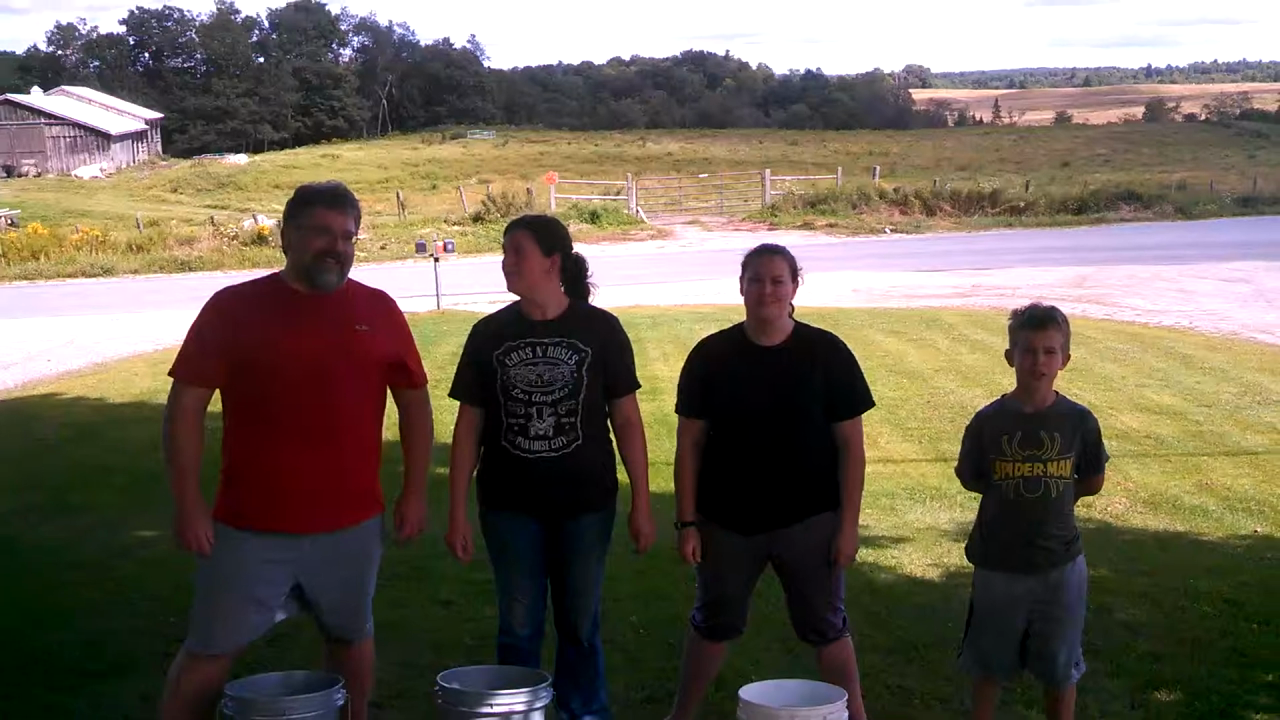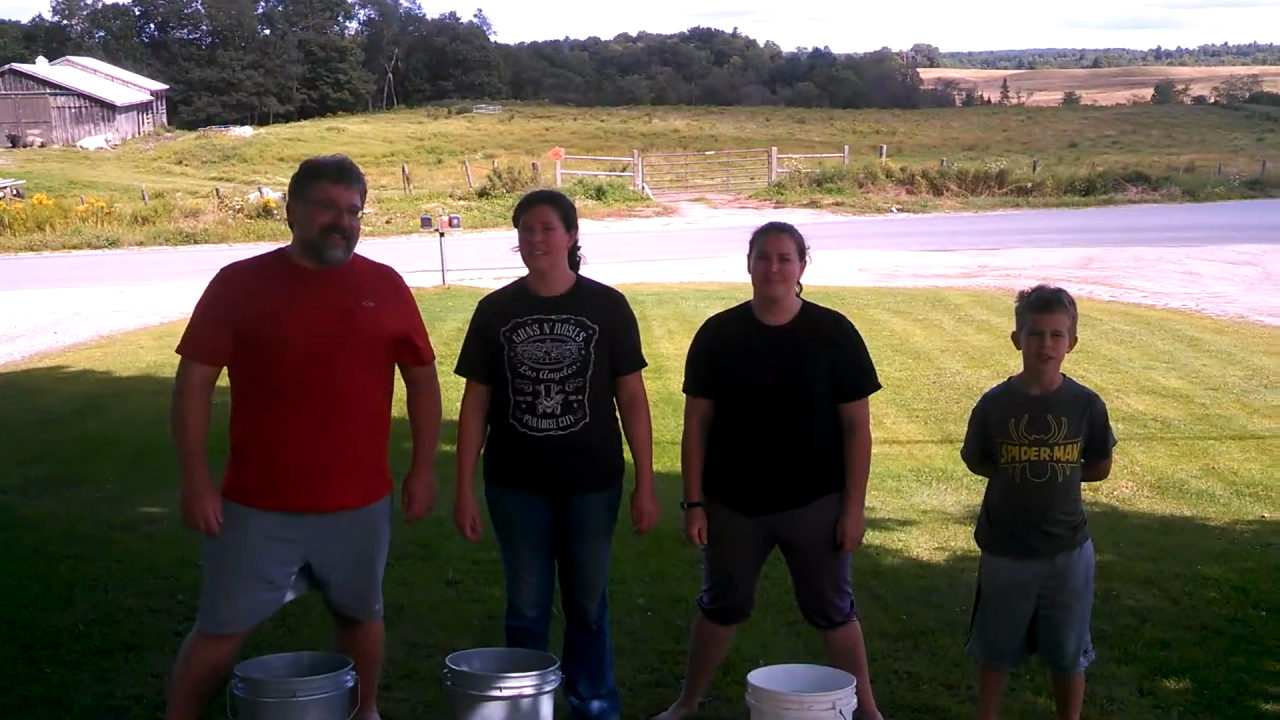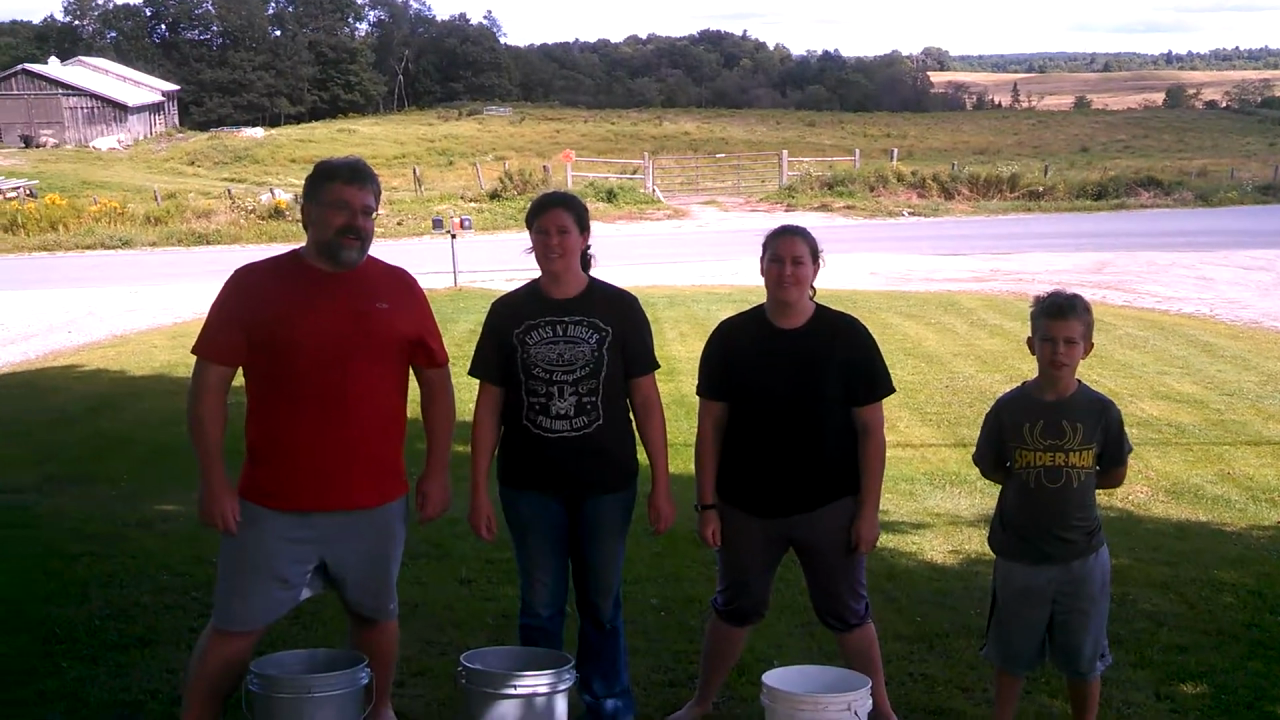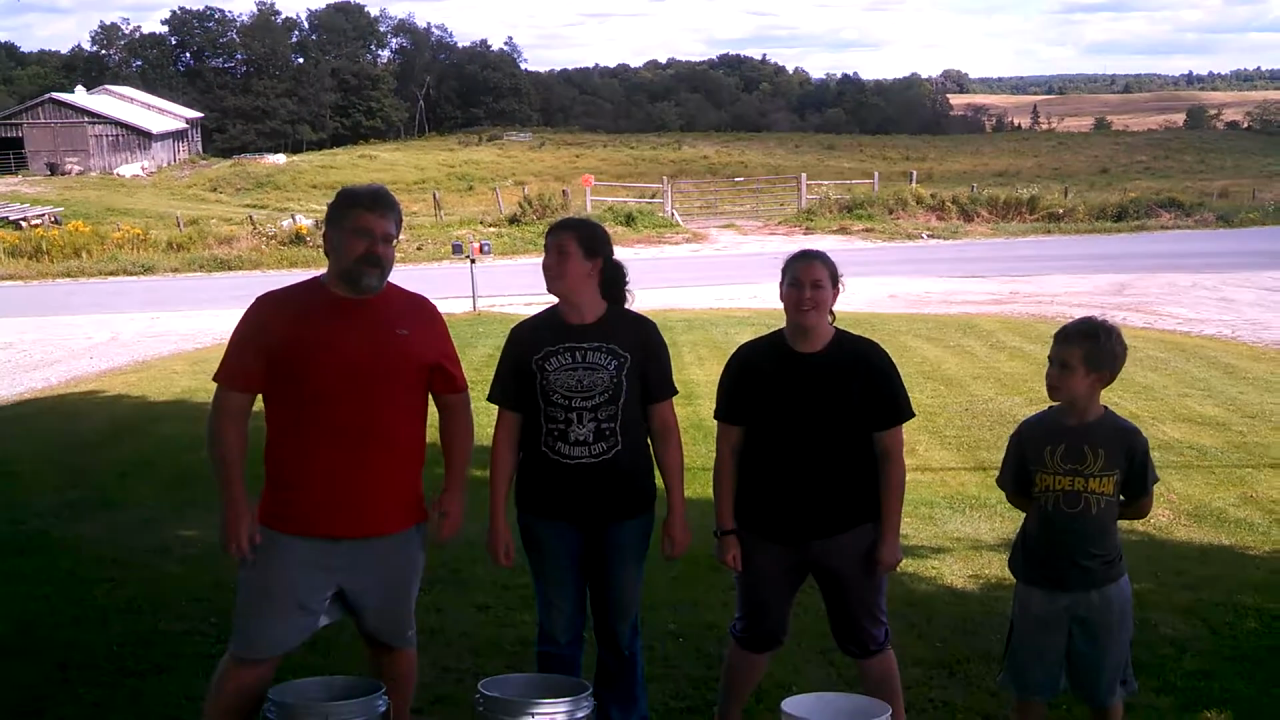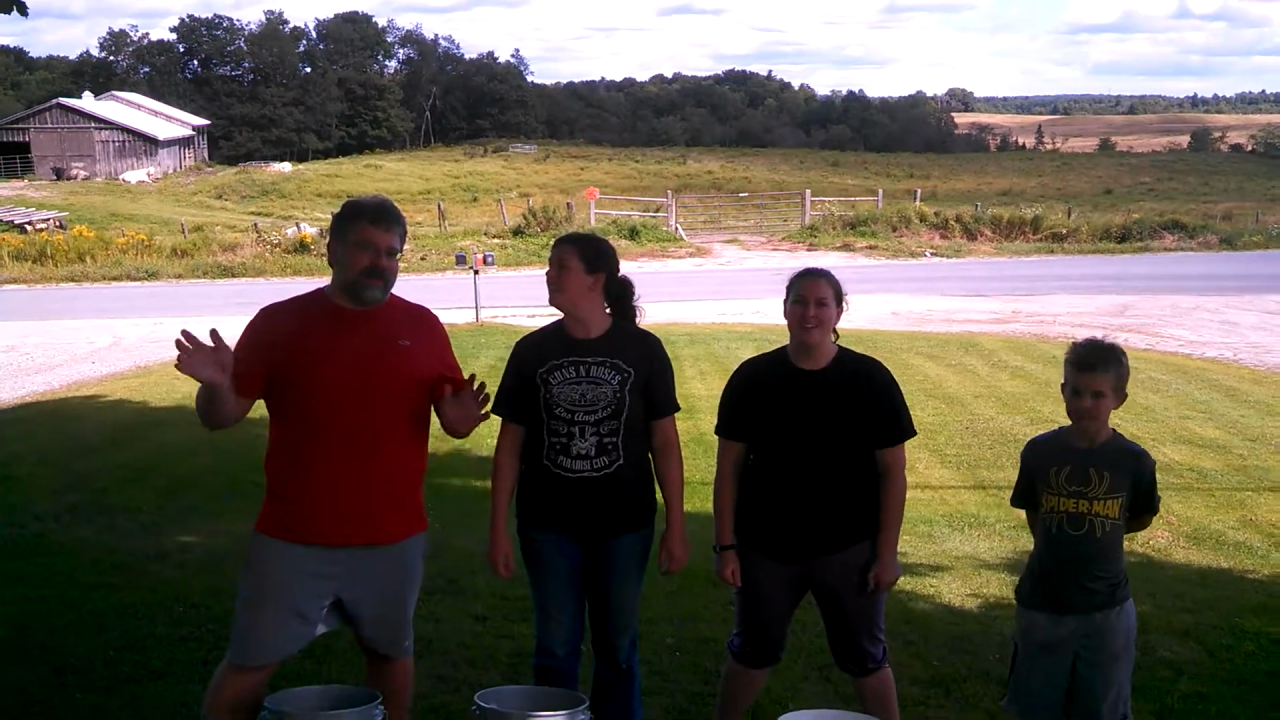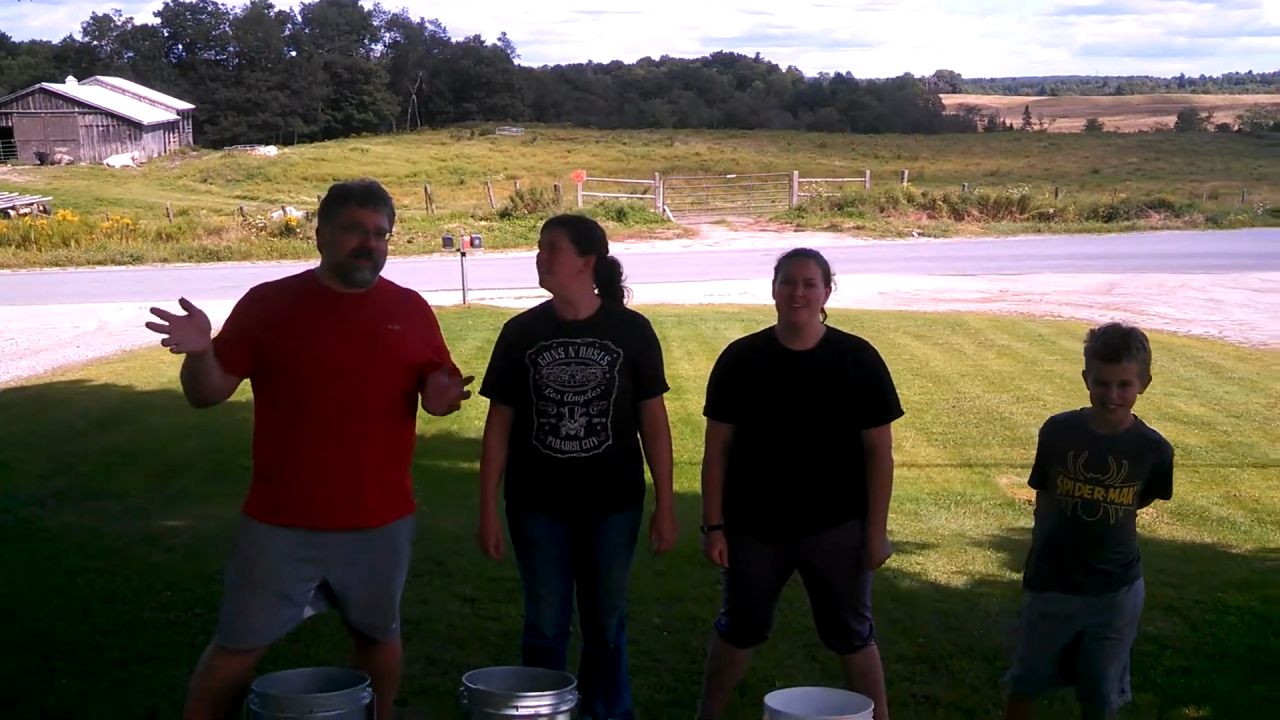
dt=0.4s
person 1, frame 1
left shoulder: (377, 310)
right shoulder: (232, 307)
left elbow: (413, 399)
right elbow: (186, 405)
left wrist: (414, 490)
right wrist: (188, 501)
left hip: (350, 524)
right hip: (248, 526)
left knee: (351, 636)
right knee: (210, 650)
person 1, frame 2
left shoulder: (386, 286)
right shoulder: (238, 283)
left elbow: (421, 376)
right elbow: (194, 380)
left wrist: (423, 468)
right wrist: (195, 479)
left hip: (359, 502)
right hip: (257, 505)
left knee: (360, 615)
right knee: (219, 629)
person 1, frame 3
left shoulder: (399, 288)
right shoulder: (253, 284)
left elbow: (435, 378)
right elbow: (210, 381)
left wrist: (437, 469)
right wrist: (213, 479)
left hip: (374, 501)
right hip: (273, 503)
left knee: (375, 614)
right knee: (234, 627)
person 1, frame 4
left shoulder: (419, 315)
right shoulder: (274, 311)
left elbow: (454, 401)
right elbow: (230, 405)
left wrist: (455, 485)
right wrist: (233, 498)
left hip: (393, 527)
right hip: (293, 530)
left knee: (392, 640)
right knee: (253, 653)
person 1, frame 5
left shoulder: (421, 326)
right shoulder: (278, 322)
left elbow: (455, 403)
right elbow: (222, 415)
left wrist: (458, 416)
right wrist: (216, 383)
left hip: (392, 537)
right hip: (292, 538)
left knee: (390, 650)
right knee: (251, 660)
person 1, frame 6
left shoulder: (408, 308)
right shoulder: (267, 303)
left elbow: (446, 381)
right elbow: (207, 392)
left wrist: (439, 395)
right wrist: (200, 355)
left hip: (380, 520)
right hip: (279, 521)
left knee: (378, 634)
right knee: (237, 644)
person 2, frame 1
left shoulder: (600, 329)
right shoulder: (489, 334)
left elbow: (626, 418)
right elbow: (470, 425)
left wrist: (641, 503)
right wrist: (457, 510)
left hip: (584, 502)
right hip: (509, 505)
left knee: (580, 623)
right knee: (519, 625)
person 2, frame 2
left shoulder: (607, 306)
right shoulder: (495, 310)
left elbow: (632, 396)
right elbow: (476, 400)
left wrist: (645, 483)
right wrist: (464, 487)
left hip: (592, 481)
right hip: (515, 483)
left knee: (587, 604)
right knee: (526, 606)
person 2, frame 3
left shoulder: (619, 308)
right shoulder: (508, 312)
left elbow: (645, 398)
right elbow: (489, 402)
left wrist: (660, 484)
right wrist: (478, 489)
left hip: (605, 482)
right hip: (529, 484)
left knee: (601, 603)
right knee: (540, 605)
person 2, frame 4
left shoulder: (638, 333)
right shoulder: (527, 337)
left elbow: (662, 424)
right elbow: (508, 429)
left wrist: (677, 510)
right wrist: (497, 515)
left hip: (624, 510)
right hip: (547, 512)
left knee: (619, 630)
right knee: (558, 632)
person 2, frame 5
left shoulder: (643, 350)
right shoulder: (532, 351)
left elbow: (664, 440)
right elbow: (510, 442)
left wrist: (676, 525)
right wrist: (498, 527)
left hip: (624, 524)
right hip: (548, 524)
left knee: (616, 645)
right knee: (556, 644)
person 2, frame 6
left shoulder: (631, 330)
right shoulder: (520, 332)
left elbow: (653, 420)
right elbow: (499, 423)
left wrist: (665, 505)
right wrist: (488, 508)
left hip: (613, 504)
right hip: (537, 505)
left knee: (605, 624)
right knee: (545, 625)
person 3, frame 1
left shoulder: (826, 352)
right shoulder: (711, 355)
left elbow: (850, 444)
right elbow: (690, 443)
left wrist: (848, 524)
right wrist: (688, 521)
left hip: (809, 520)
right hip: (727, 522)
left knee: (826, 627)
right knee: (713, 624)
person 3, frame 2
left shoulder: (834, 332)
right shoulder: (717, 334)
left elbow: (856, 425)
right elbow: (698, 423)
left wrist: (854, 506)
right wrist: (694, 501)
left hip: (815, 501)
right hip: (734, 502)
left knee: (834, 611)
right knee: (720, 607)
person 3, frame 3
left shoulder: (848, 336)
right shoulder: (731, 337)
left elbow: (871, 428)
right elbow: (712, 425)
left wrist: (869, 509)
right wrist: (707, 503)
left hip: (830, 504)
right hip: (747, 505)
left knee: (848, 613)
right knee: (734, 609)
person 3, frame 4
left shoulder: (867, 360)
right shoulder: (750, 361)
left elbow: (890, 453)
right elbow: (729, 450)
left wrist: (889, 534)
right wrist: (727, 528)
left hip: (849, 531)
right hip: (766, 531)
left knee: (868, 640)
right knee: (753, 635)
person 3, frame 5
left shoulder: (869, 378)
right shoulder: (752, 378)
left elbow: (892, 470)
right elbow: (730, 466)
left wrist: (886, 552)
right wrist: (725, 544)
left hip: (849, 548)
right hip: (766, 548)
left knee: (865, 657)
right knee: (752, 651)
person 3, frame 6
left shoulder: (857, 359)
right shoulder: (740, 358)
left elbow: (878, 451)
right elbow: (718, 447)
left wrist: (876, 531)
right wrist: (713, 525)
left hip: (836, 527)
right hip: (753, 527)
left knee: (852, 636)
right knee: (737, 630)
person 4, frame 1
left shoulder: (1079, 421)
right shoulder: (988, 420)
left elbow: (1092, 483)
right elbow: (971, 480)
left wrist: (1049, 495)
right wrist: (1011, 493)
left hip: (1060, 564)
right hip: (998, 564)
left knee: (1061, 667)
right knee: (989, 663)
person 4, frame 2
left shoulder: (1086, 404)
right shoulder: (994, 403)
left elbow: (1101, 468)
right elbow: (976, 462)
left wrist: (1053, 480)
right wrist: (1031, 479)
left hip: (1067, 550)
right hip: (1004, 549)
left knee: (1069, 654)
right knee: (996, 650)
person 4, frame 3
left shoulder: (1101, 411)
right shoulder: (1008, 408)
left elbow: (1115, 476)
right elbow: (991, 469)
left wrist: (1071, 484)
right wrist: (1032, 485)
left hip: (1082, 556)
right hip: (1019, 555)
left knee: (1084, 660)
right knee: (1011, 655)
person 4, frame 4
left shoulder: (1126, 438)
right shoulder: (1031, 432)
left elbow: (1141, 506)
left wrist: (1095, 513)
right wrist: (1056, 515)
left hip: (1102, 583)
right hip: (1038, 581)
left knee: (1105, 688)
right knee: (1030, 682)
person 4, frame 5
left shoulder: (1134, 461)
right shoulder: (1039, 451)
left elbow: (1141, 520)
left wrist: (1095, 535)
right wrist: (1054, 549)
left hip: (1107, 608)
right hip: (1043, 603)
person 4, frame 6
left shoulder: (1153, 449)
right shoulder: (1056, 431)
left elbow: (1145, 499)
left wrist: (1101, 518)
right wrist: (1044, 544)
left hip: (1115, 590)
right hip: (1050, 581)
right knee: (1025, 678)
